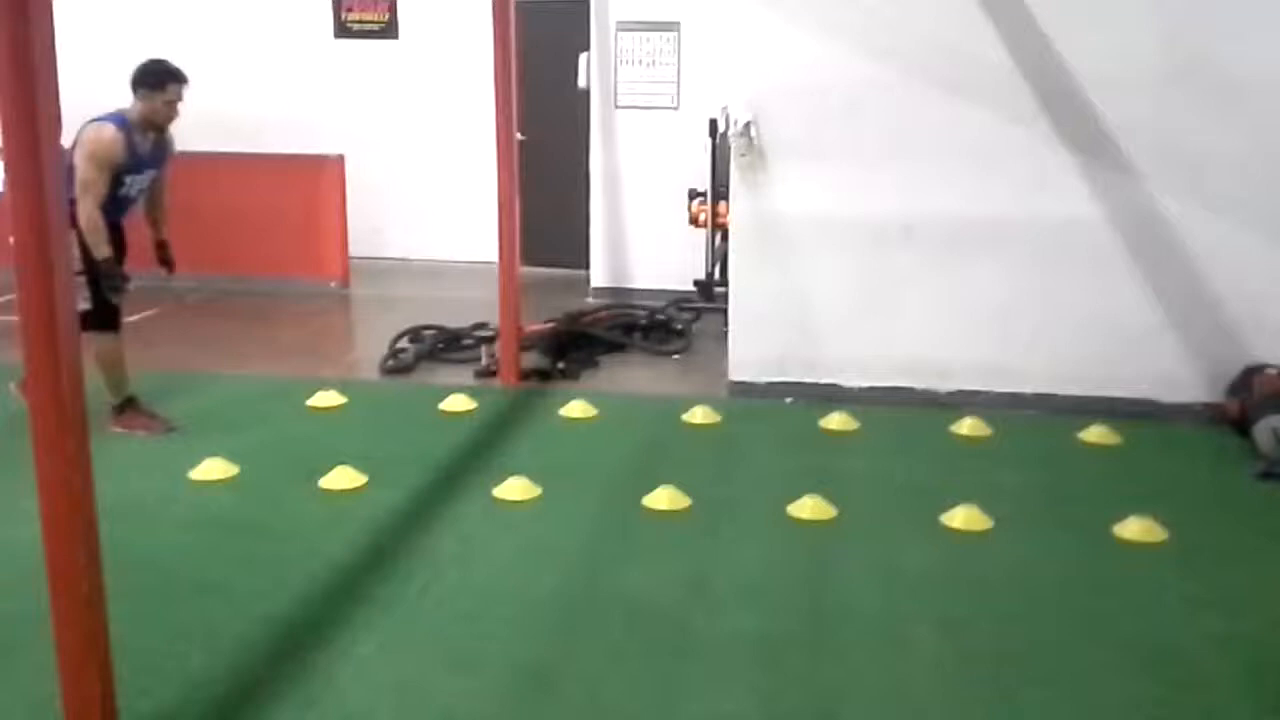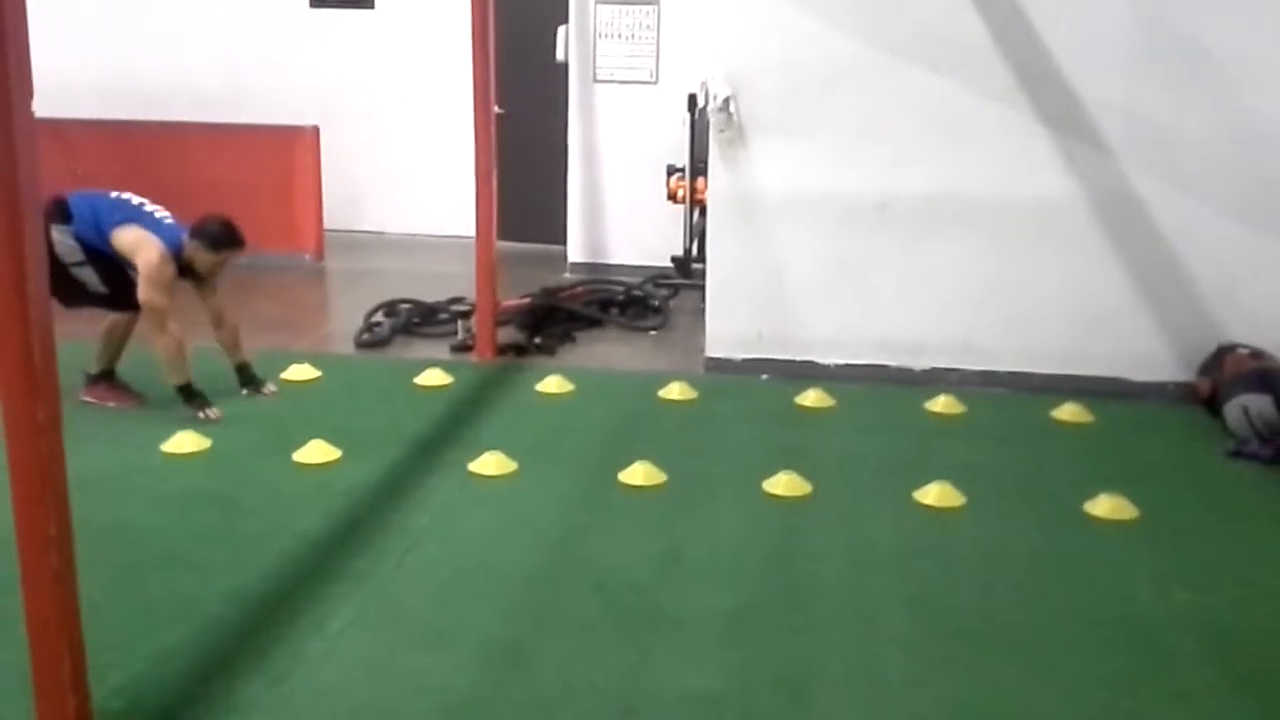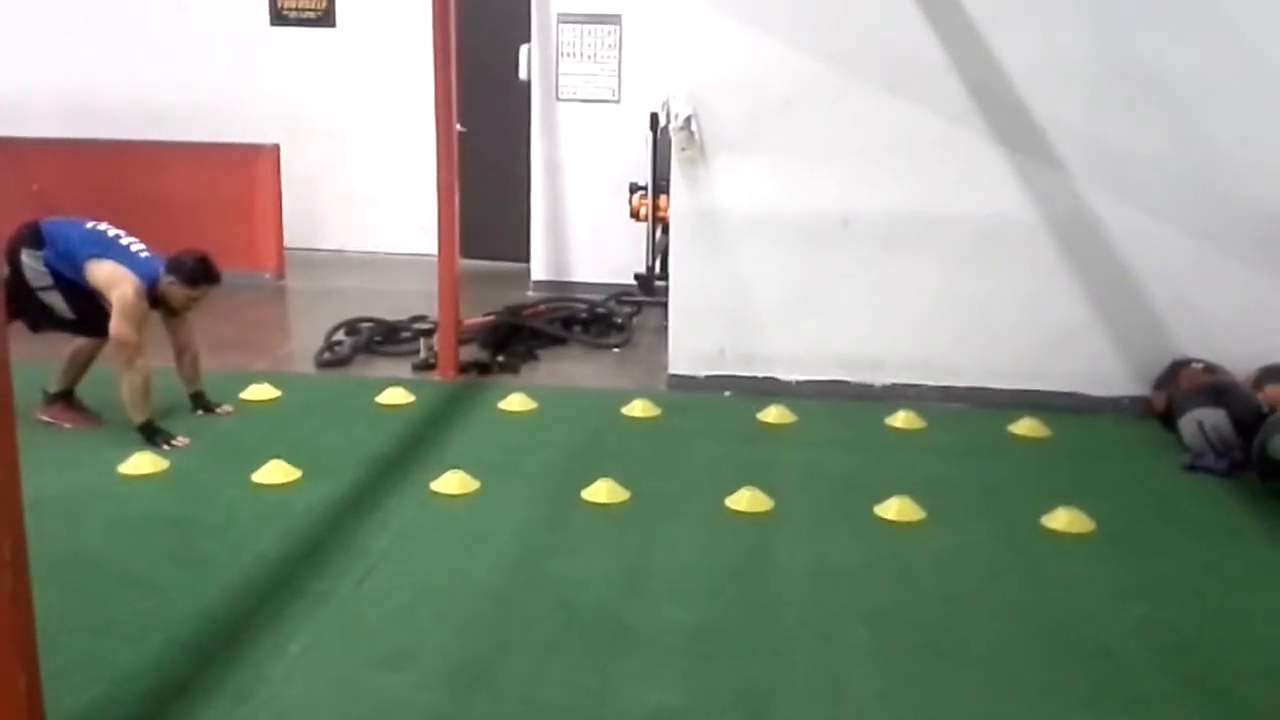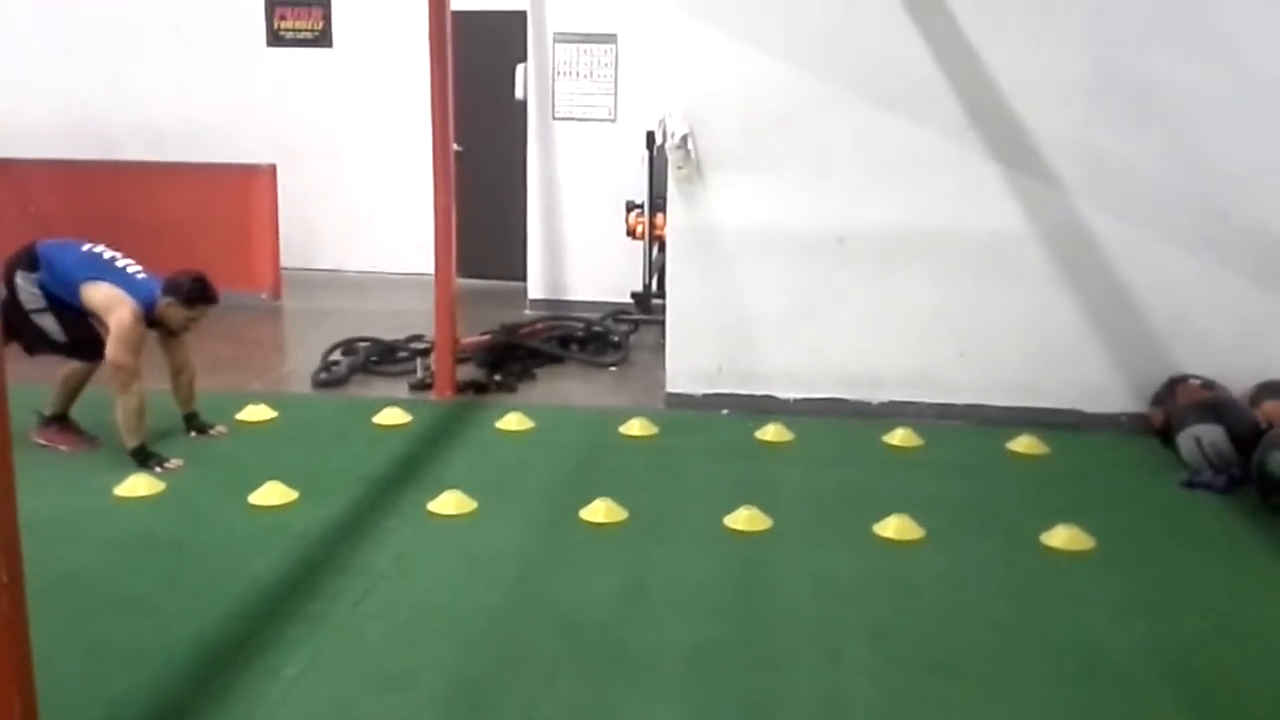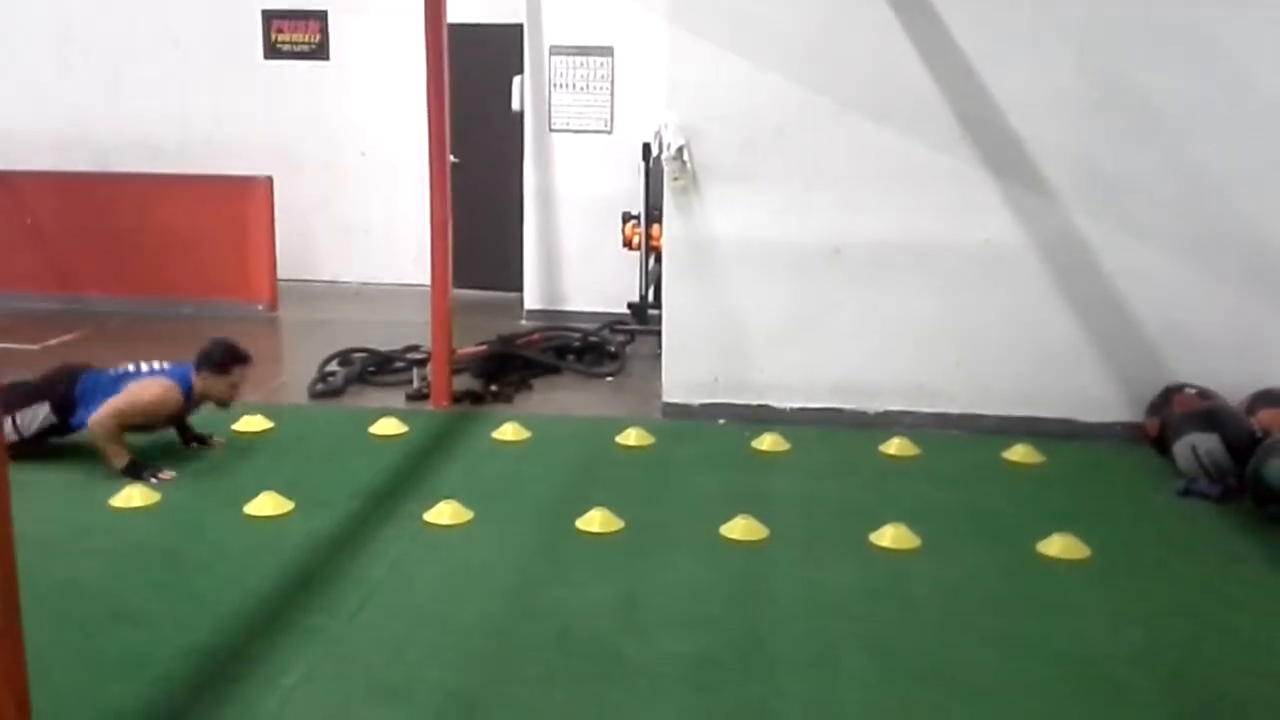
dt=1s
person 1, frame 1
left shoulder: (162, 141)
right shoulder: (105, 138)
left elbow: (155, 193)
right elbow: (87, 206)
left wrist: (161, 241)
right wrist: (105, 264)
left hip: (107, 226)
right hip: (75, 230)
left knee: (78, 314)
right knee: (102, 316)
right ankle: (123, 409)
person 1, frame 2
left shoulder: (198, 252)
right shoulder: (157, 259)
left elbow: (220, 318)
right elbow: (161, 329)
left wrist: (244, 370)
right wrist: (187, 392)
left hip: (88, 222)
right hip: (62, 224)
right knee: (128, 304)
right ankle: (99, 381)
person 1, frame 3
left shoulder: (169, 281)
right shoulder: (131, 292)
left elbow: (185, 348)
right elbow: (131, 364)
left wrist: (198, 398)
right wrist: (148, 429)
left hip: (61, 247)
right hip: (33, 249)
right knee: (95, 329)
right ankle: (57, 401)
person 1, frame 4
left shoulder: (166, 301)
right shoulder: (129, 316)
left elbow: (182, 368)
right elbow: (127, 388)
left wrist: (192, 418)
right wrist: (140, 453)
left hip: (58, 268)
right hip: (30, 271)
right knee: (88, 351)
right ankle: (51, 423)
person 1, frame 5
left shoulder: (196, 378)
right shoulder: (168, 396)
right elbow: (100, 423)
left wrist: (186, 432)
right wrist: (131, 468)
left hip: (85, 381)
right hip: (66, 399)
